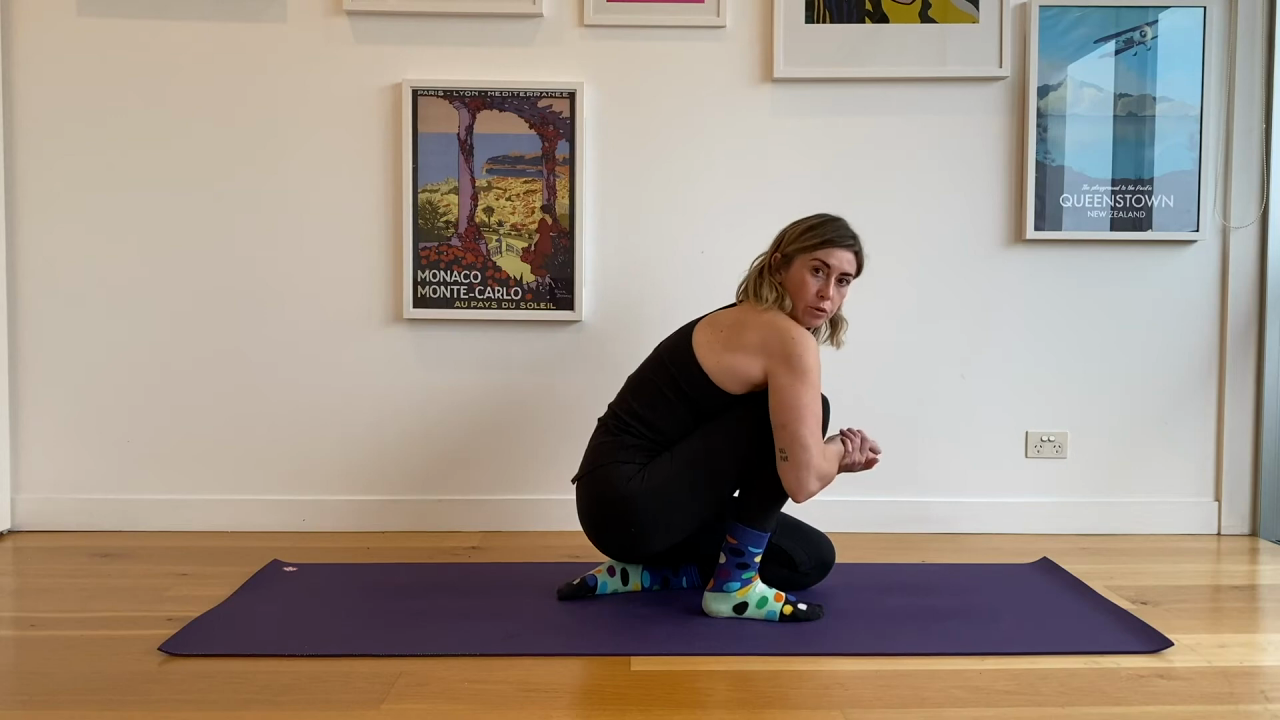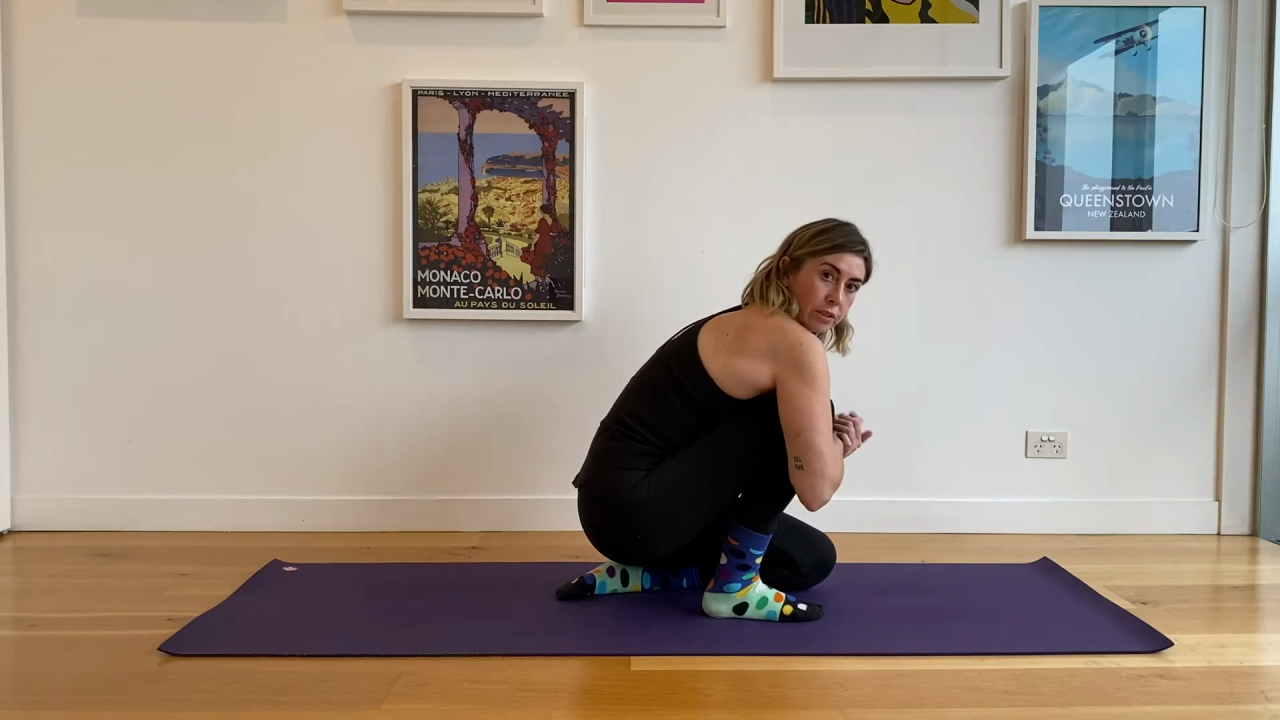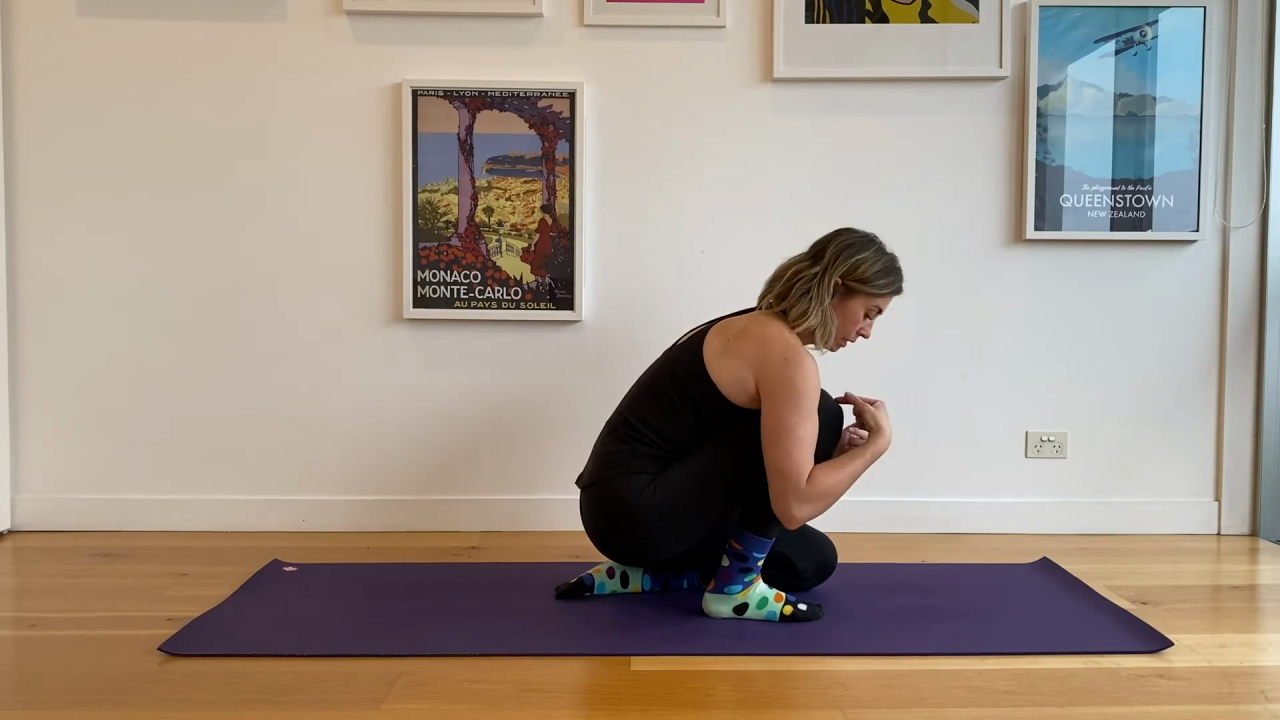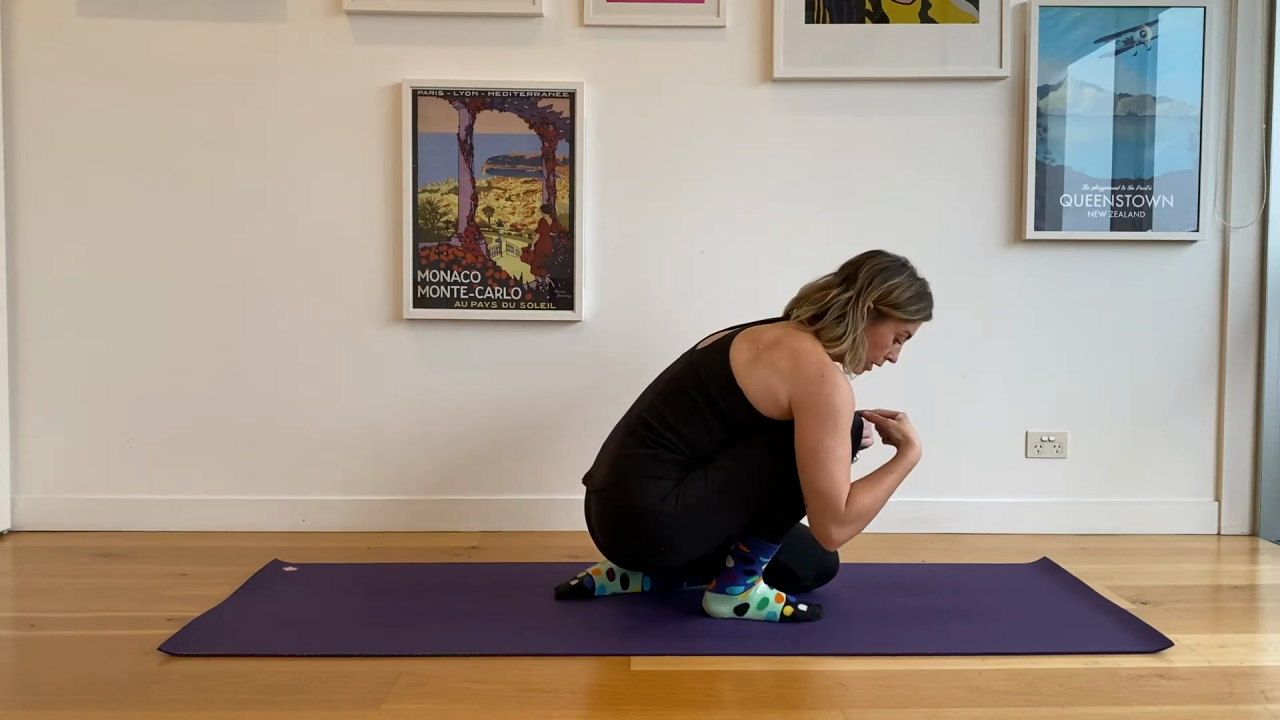
dt=1s
person 1, frame 1
left shoulder: (750, 325)
right shoulder: (789, 340)
left elbow: (789, 458)
right elbow: (802, 481)
left wrist: (836, 457)
right wrist: (837, 449)
left hip: (638, 496)
right hip: (629, 500)
left knee: (811, 559)
right knee: (801, 413)
left ankle: (640, 574)
right ankle: (734, 585)
person 1, frame 2
left shoulder: (753, 326)
right shoulder: (796, 344)
right elbow: (815, 489)
left wrist: (832, 445)
right wrist: (840, 444)
left hip: (639, 499)
right hip: (632, 506)
left knee: (812, 559)
right knee: (791, 419)
left ankle: (637, 575)
right ankle: (734, 586)
person 1, frame 3
left shoulder: (759, 330)
right shoulder: (787, 356)
right elbow: (794, 504)
left wrist: (832, 452)
right wrist: (878, 441)
left hip: (628, 501)
right hip: (636, 512)
left knee: (813, 561)
right knee: (820, 414)
left ankle: (638, 576)
right ankle: (735, 586)
person 1, frame 4
left shoulder: (774, 338)
right shoulder: (820, 375)
right elbow: (833, 526)
left wrist: (840, 441)
right wrist: (909, 452)
right hip: (648, 517)
left knee: (813, 566)
left ankle: (640, 576)
right ankle: (736, 586)
